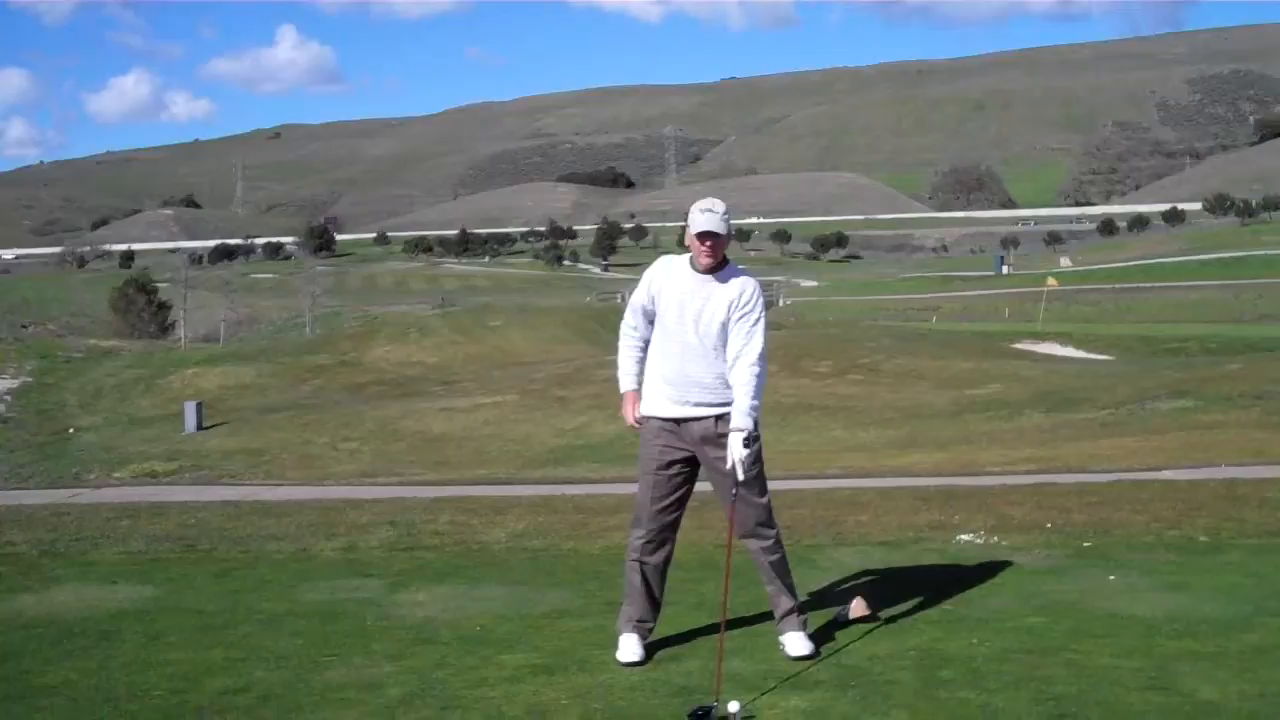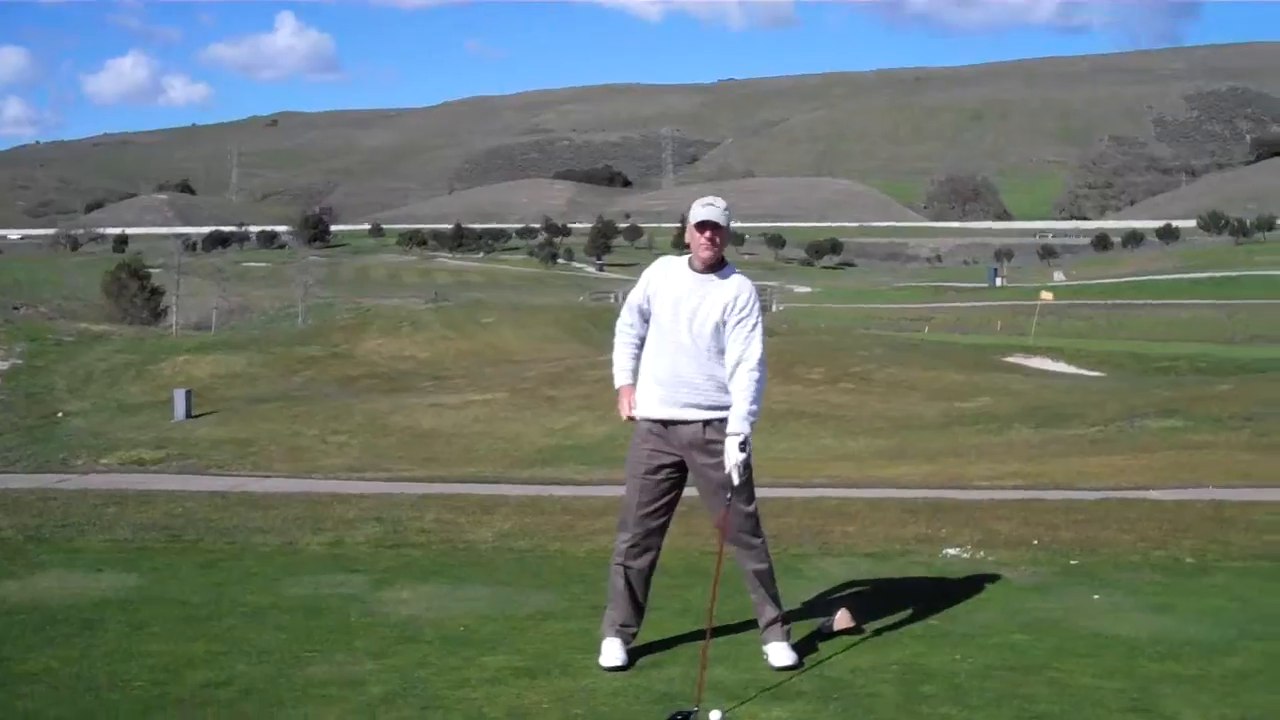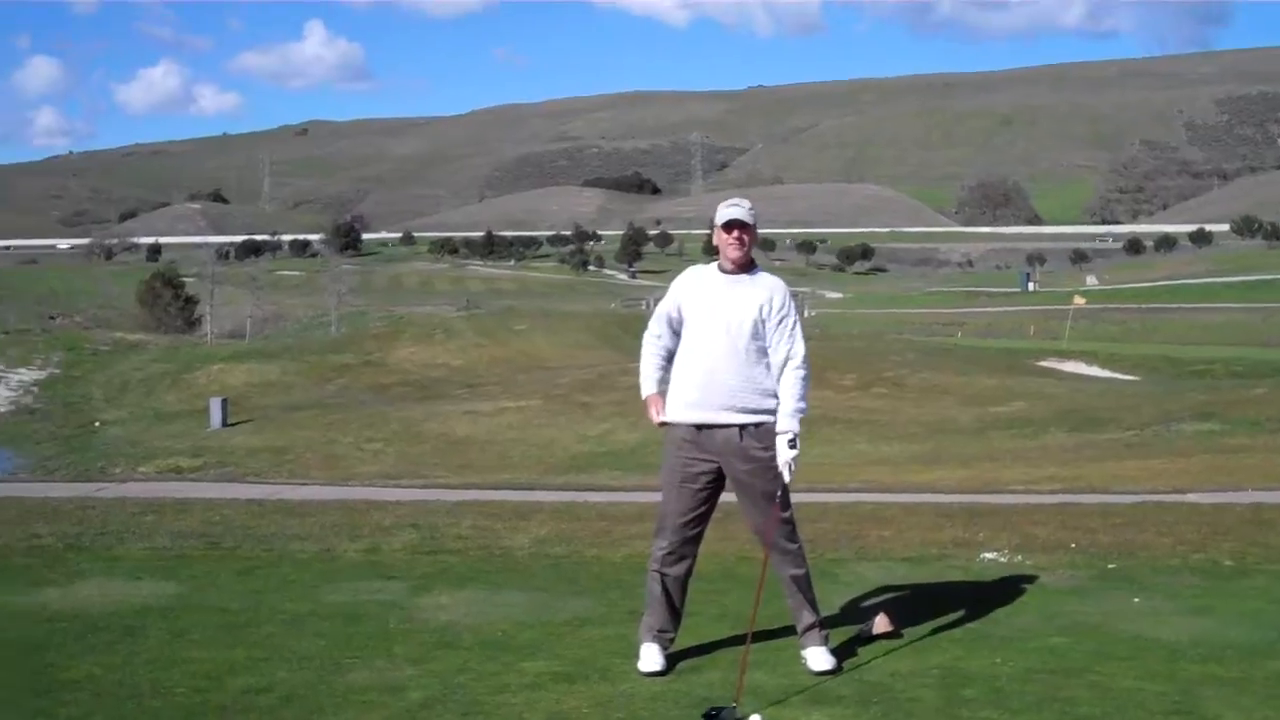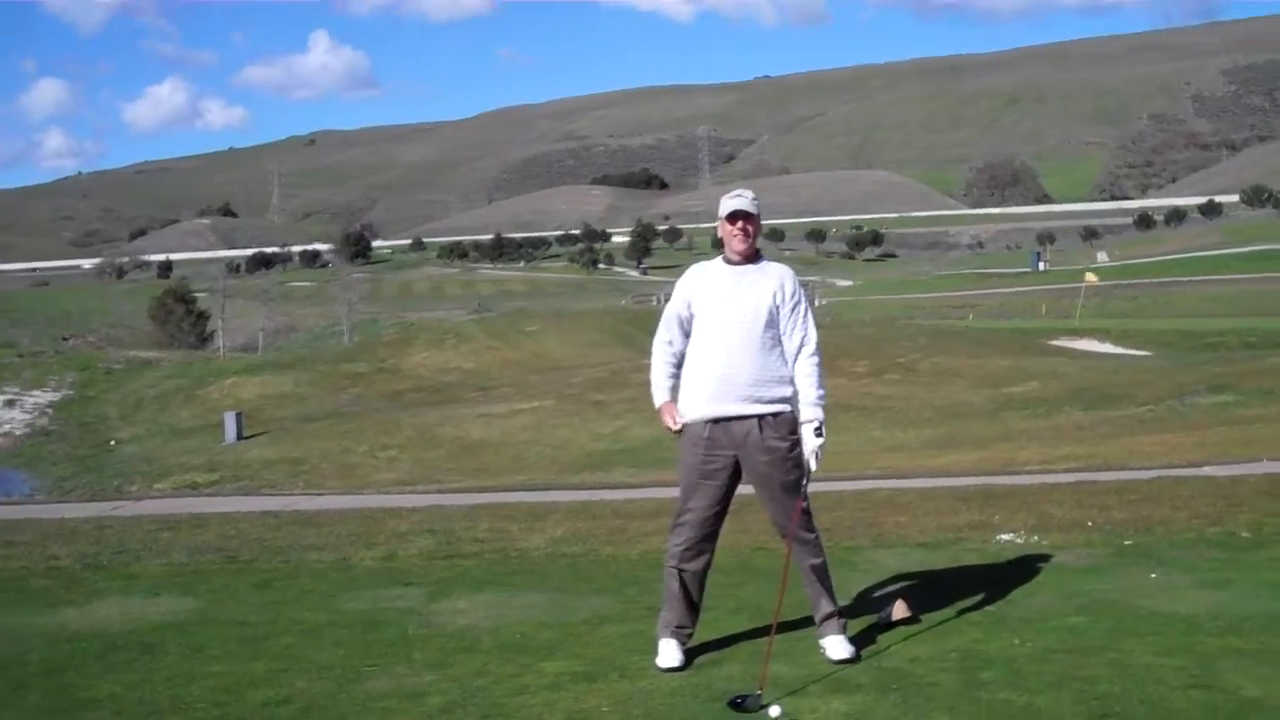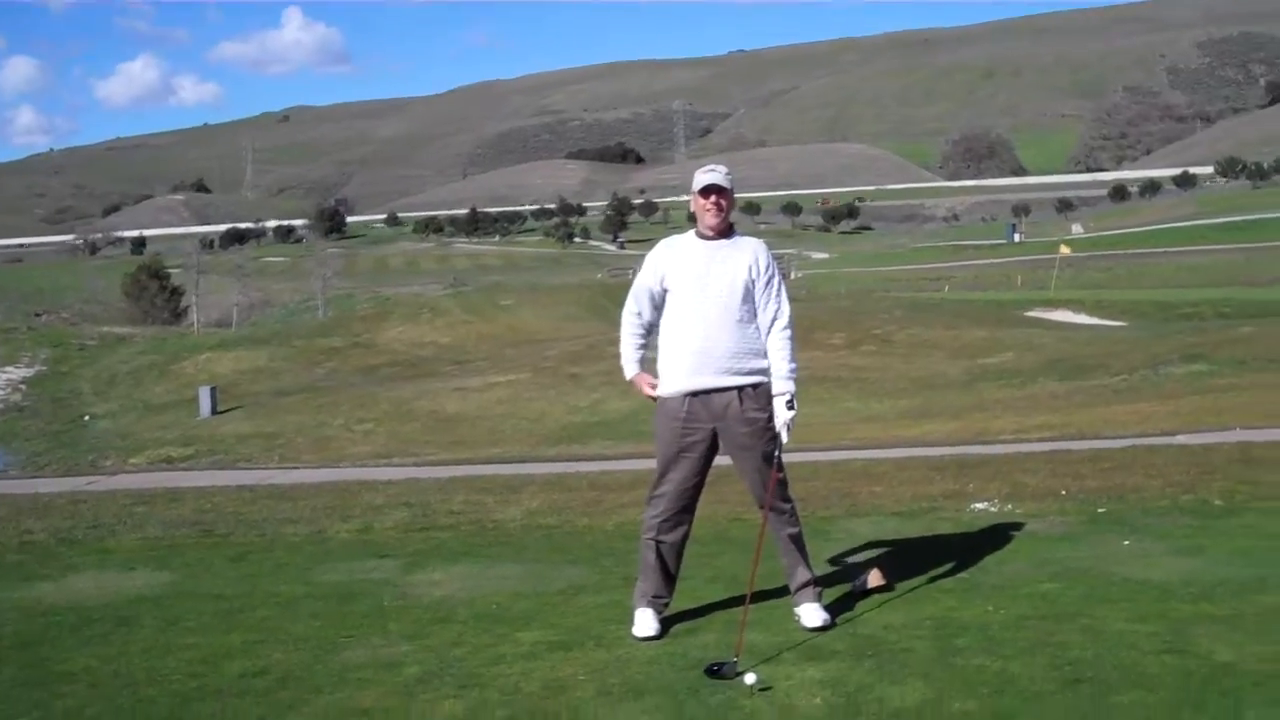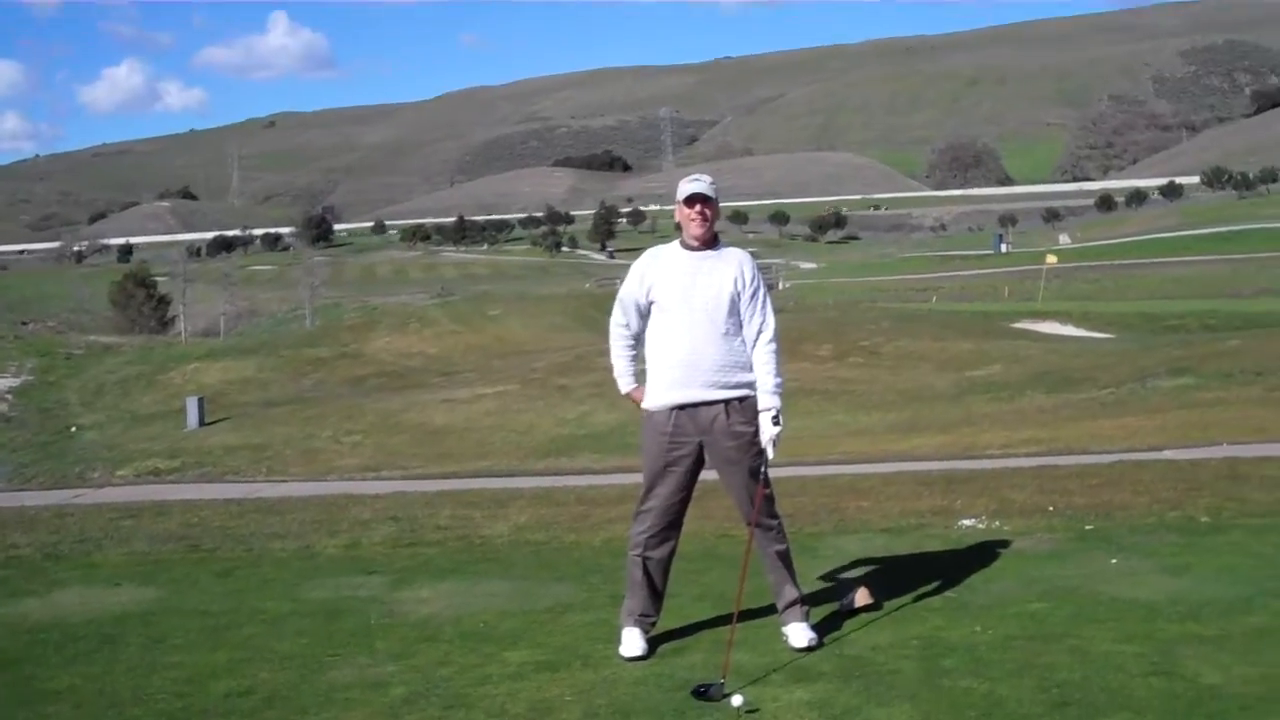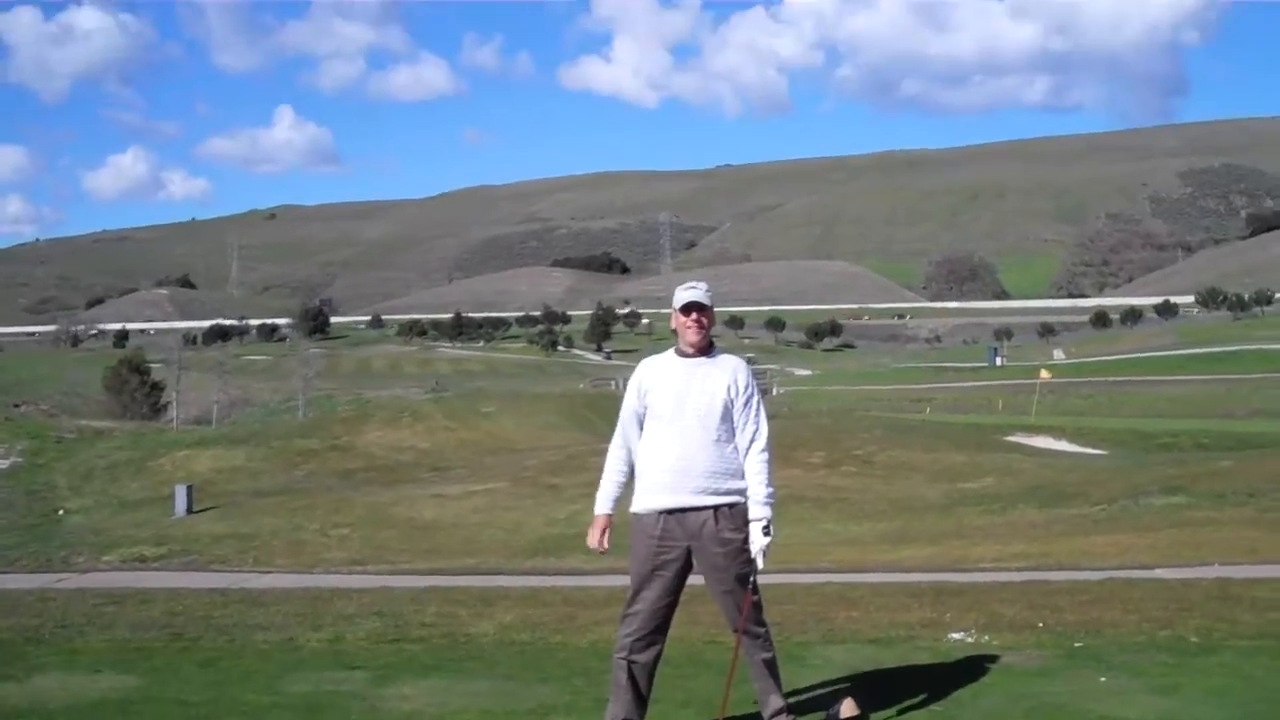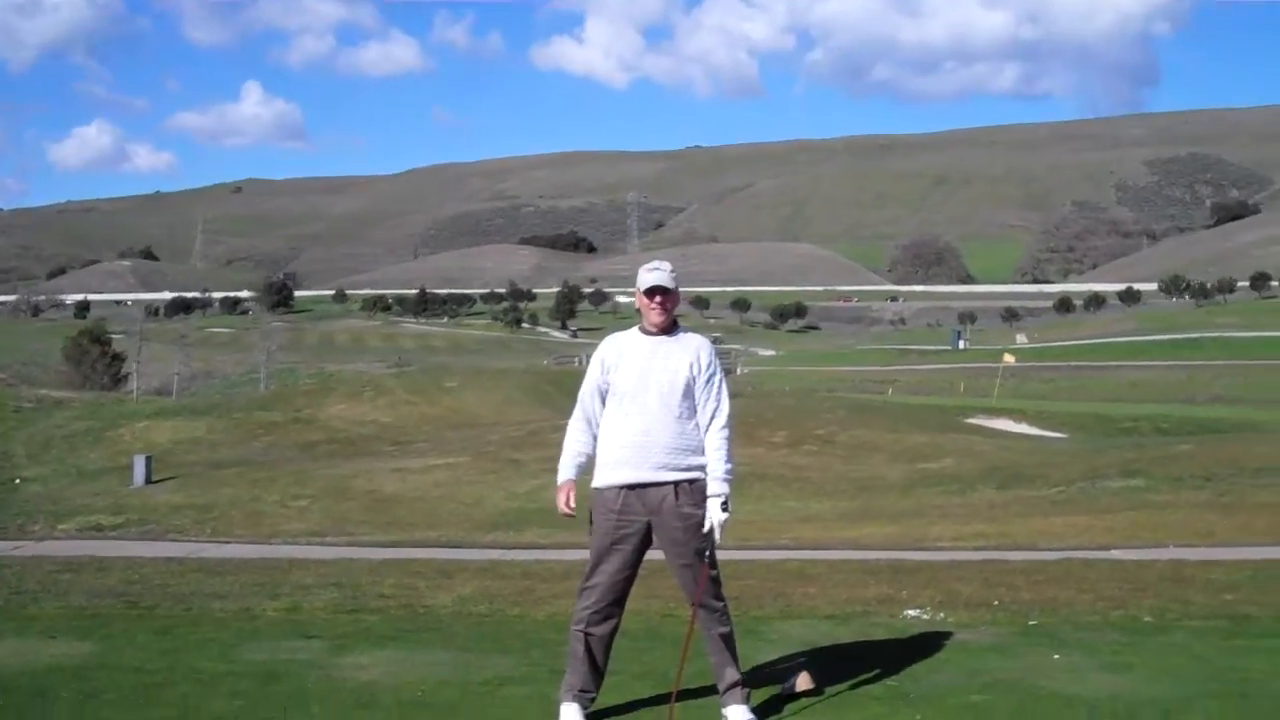
dt=0.2s
person 1, frame 1
left shoulder: (744, 289)
right shoulder: (662, 272)
left elbow: (747, 363)
right elbow: (634, 329)
left wrist: (741, 427)
right wrist: (630, 388)
left hip: (724, 422)
right hip: (664, 421)
left knee: (757, 524)
right knee: (649, 528)
left ankle: (791, 621)
right ankle: (634, 627)
person 1, frame 2
left shoulder: (740, 290)
right shoulder: (660, 272)
left elbow: (748, 366)
right elbow: (629, 326)
left wrist: (739, 430)
right wrist: (624, 382)
left hip: (715, 428)
right hip: (654, 425)
left knee: (743, 531)
right knee: (636, 531)
left ankle: (774, 631)
right ankle: (617, 632)
person 1, frame 3
left shoulder: (773, 290)
right shoulder: (690, 281)
left elbow: (791, 365)
right elbow: (658, 337)
left wrist: (789, 428)
right wrist: (651, 391)
left hip: (753, 432)
right hip: (688, 430)
left knee: (780, 536)
right knee: (673, 537)
left ankle: (812, 635)
right ankle: (655, 637)
person 1, frame 4
left shoulder: (781, 279)
right shoulder: (696, 278)
left elbow: (804, 352)
right elbow: (668, 342)
left wrist: (812, 415)
right wrist: (663, 398)
left hip: (772, 423)
right hip: (704, 425)
left knee: (798, 527)
right knee: (691, 532)
left ankle: (830, 625)
right ankle: (673, 633)
person 1, frame 5
left shoulder: (754, 252)
right shoulder: (667, 252)
left elbow: (777, 325)
right elbow: (635, 313)
left wrist: (784, 389)
right wrist: (633, 369)
left hip: (748, 394)
right hip: (682, 397)
left knee: (774, 497)
right knee: (668, 504)
left ankle: (806, 594)
right ankle: (649, 602)
person 1, frame 6
left shoulder: (741, 264)
right shoulder: (652, 264)
left elbow: (762, 339)
right elbow: (623, 326)
left wrist: (769, 404)
right wrist: (627, 384)
left hip: (734, 409)
right hip: (668, 411)
left knee: (762, 514)
right knee: (654, 521)
left ankle: (793, 614)
right ankle: (636, 622)
person 1, frame 7
left shoulder: (735, 372)
right shoulder: (649, 372)
left elbow: (756, 448)
right elbow: (625, 444)
left wrist: (760, 515)
right wrist: (604, 508)
left hip: (722, 515)
right hip: (656, 517)
left knee: (748, 621)
right knee: (640, 626)
person 1, frame 8
left shoulder: (698, 350)
right shoulder: (612, 349)
left elbow: (716, 426)
right elbow: (585, 418)
left wrist: (718, 492)
right wrist: (567, 476)
left hip: (683, 492)
right hip: (617, 492)
left knee: (707, 597)
right knee: (599, 599)
